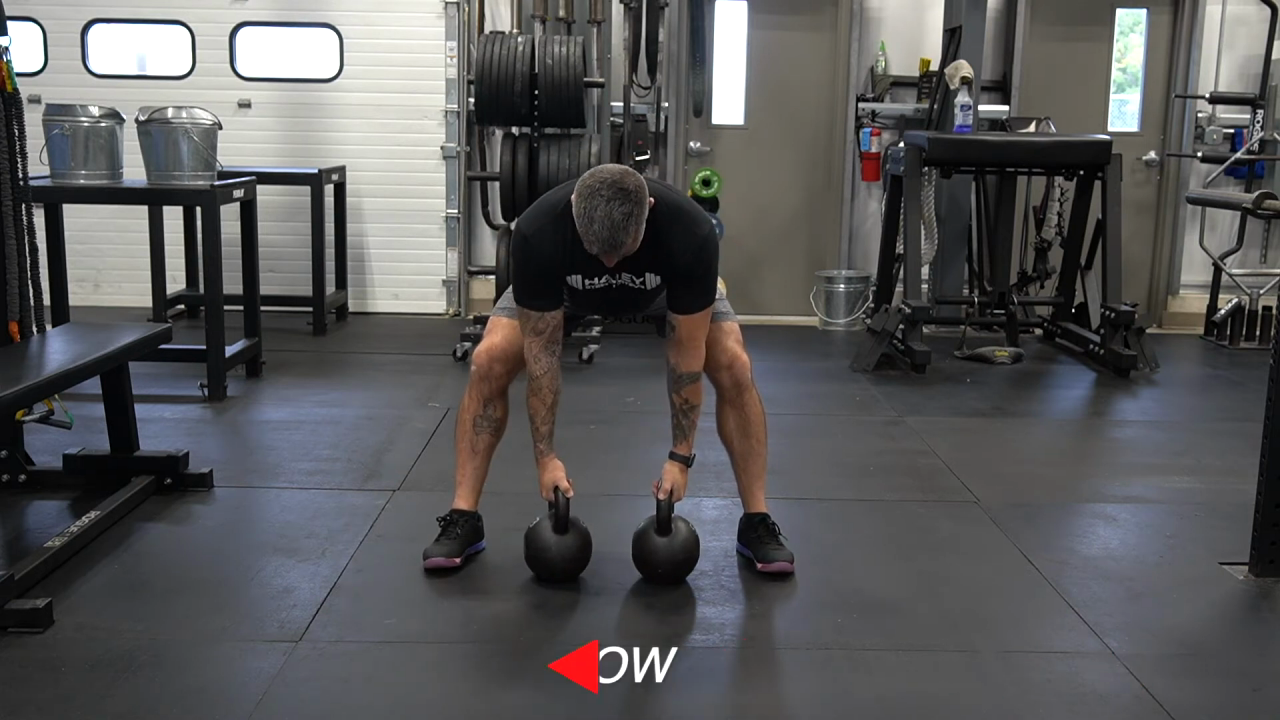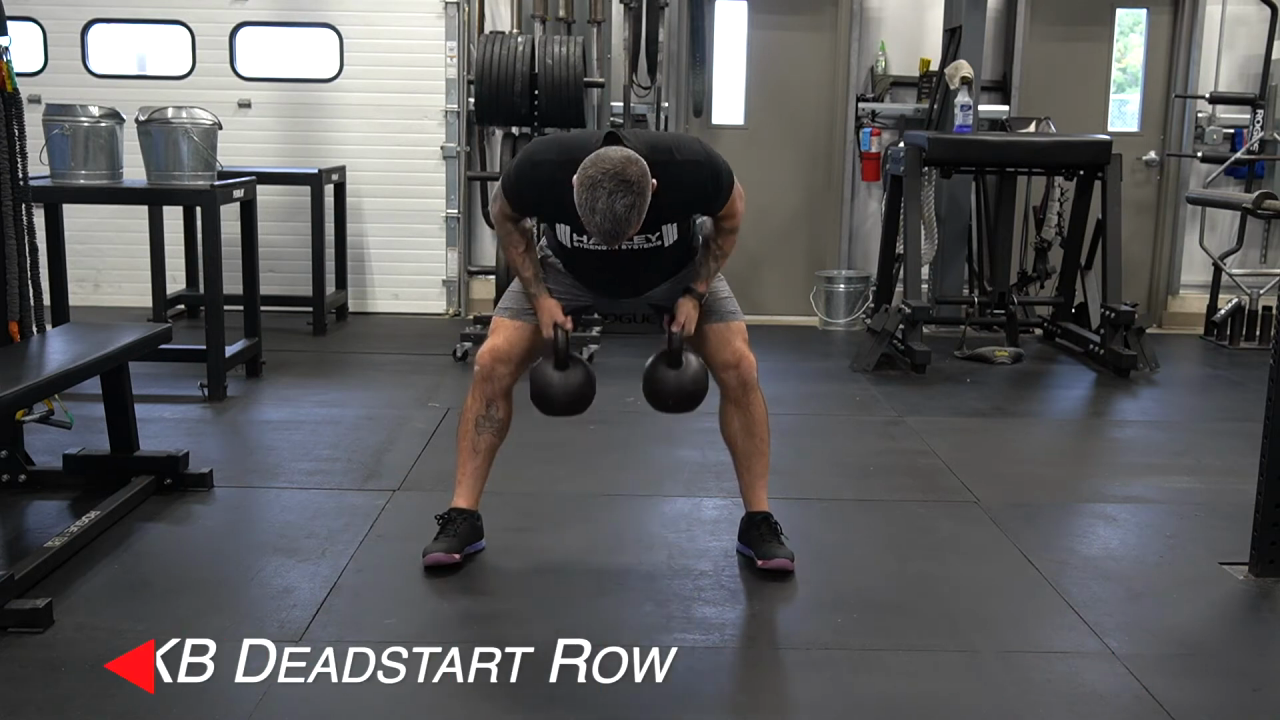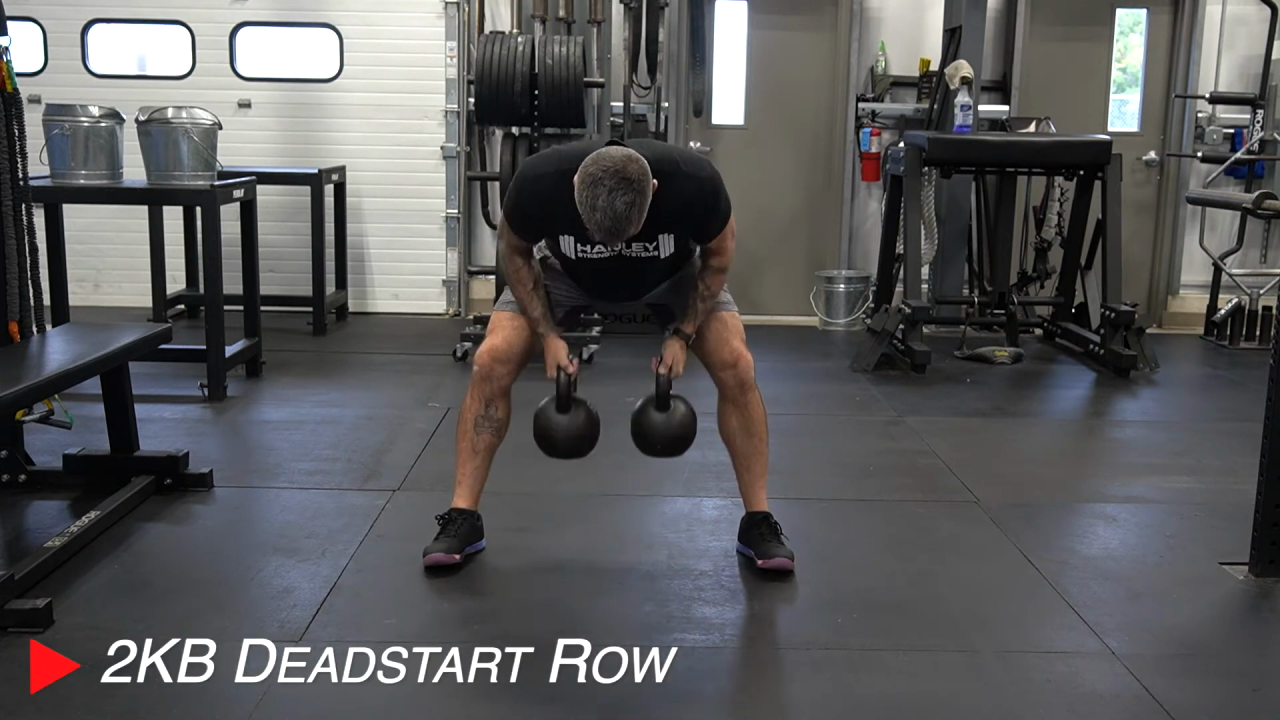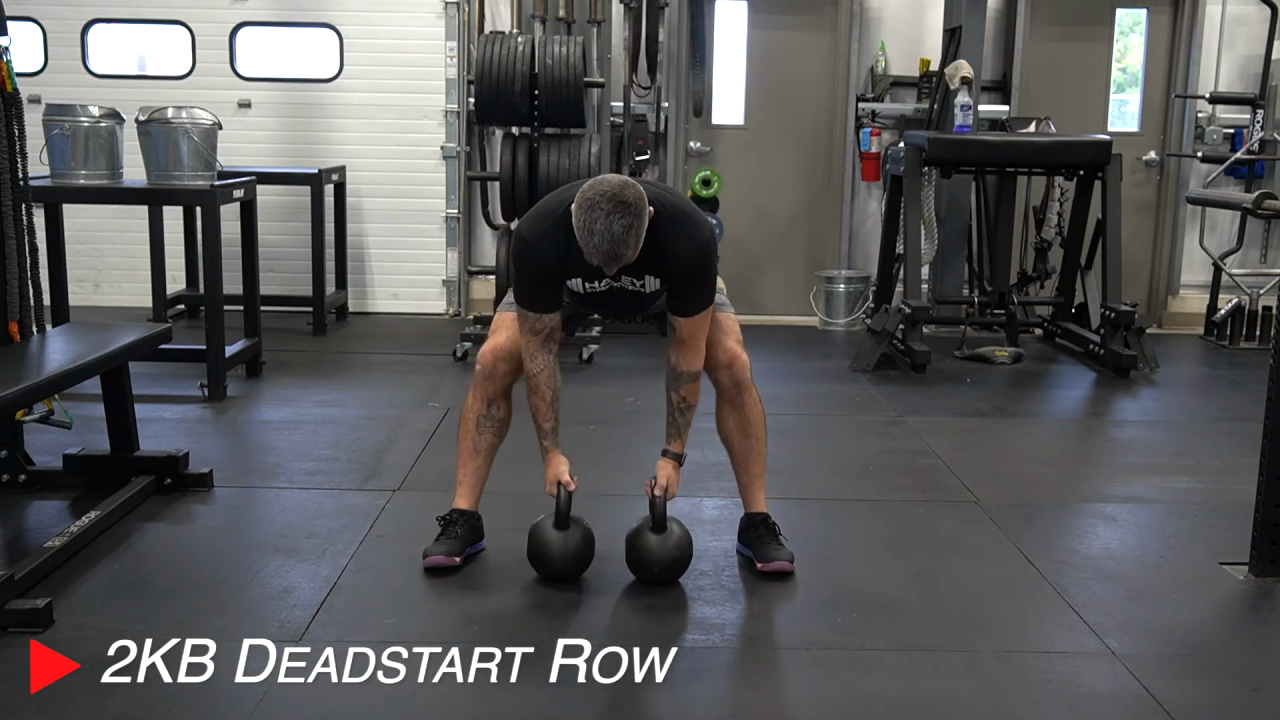
dt=0.4s
person 1, frame 1
left shoulder: (690, 233)
right shoulder: (538, 233)
left elbow: (686, 350)
right elbow: (541, 349)
left wrist: (680, 456)
right wrist: (545, 455)
left hip: (661, 283)
right hip: (567, 284)
left knee: (734, 368)
right knee: (489, 362)
left ankle: (757, 523)
right ankle: (462, 519)
person 1, frame 2
left shoulder: (693, 167)
right shoulder: (540, 166)
left elbow: (731, 215)
right elbow: (505, 215)
left wrist: (696, 293)
right wrist: (538, 295)
left hip: (672, 268)
right hip: (567, 267)
left knee: (739, 368)
right knee: (493, 363)
left ankle: (758, 522)
right ankle: (462, 517)
person 1, frame 3
left shoulder: (692, 181)
right shoulder: (541, 180)
left elbow: (719, 255)
right elbow: (513, 251)
left wrist: (684, 334)
right wrist: (547, 333)
left hip: (669, 271)
right hip: (565, 268)
left knee: (736, 366)
right knee: (491, 362)
left ankle: (758, 522)
right ankle: (462, 518)
person 1, frame 4
left shoulder: (689, 236)
right shoulder: (538, 235)
left elbow: (687, 350)
right elbow: (539, 347)
left wrist: (673, 454)
right wrist: (551, 452)
left hip: (663, 285)
right hip: (568, 286)
left knee: (733, 366)
right knee: (494, 361)
left ankle: (757, 523)
right ankle: (463, 519)
